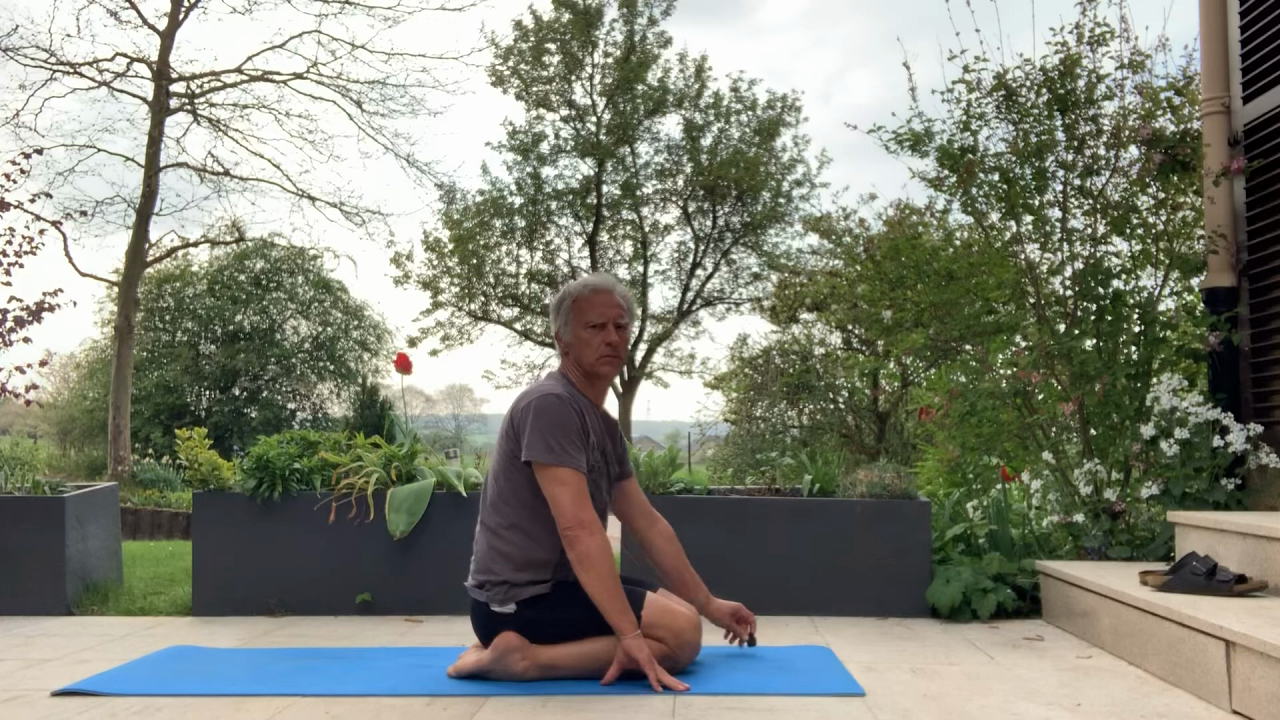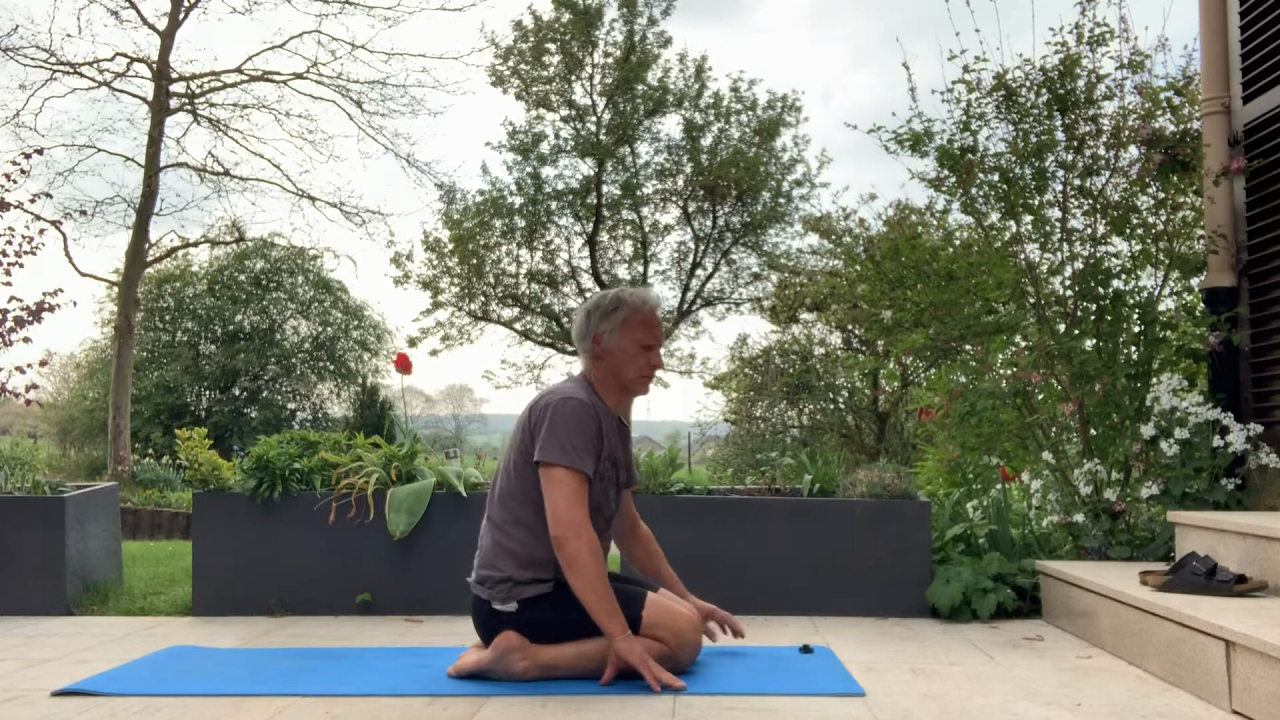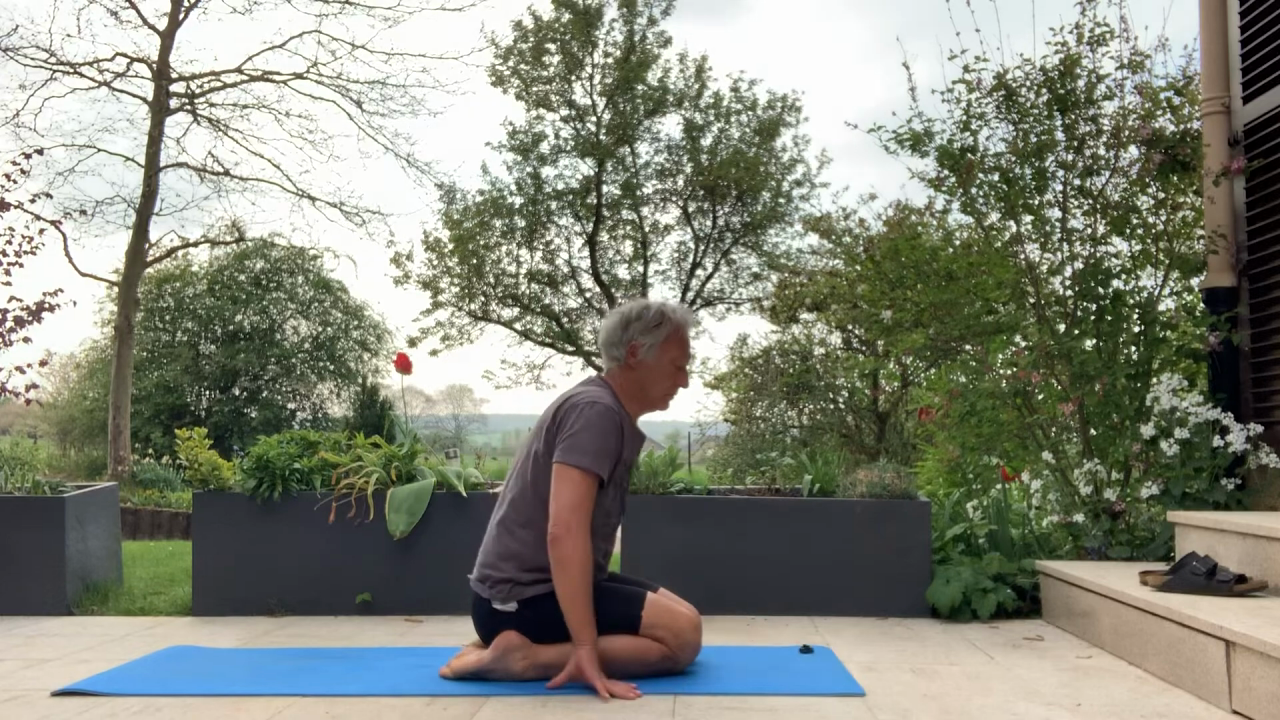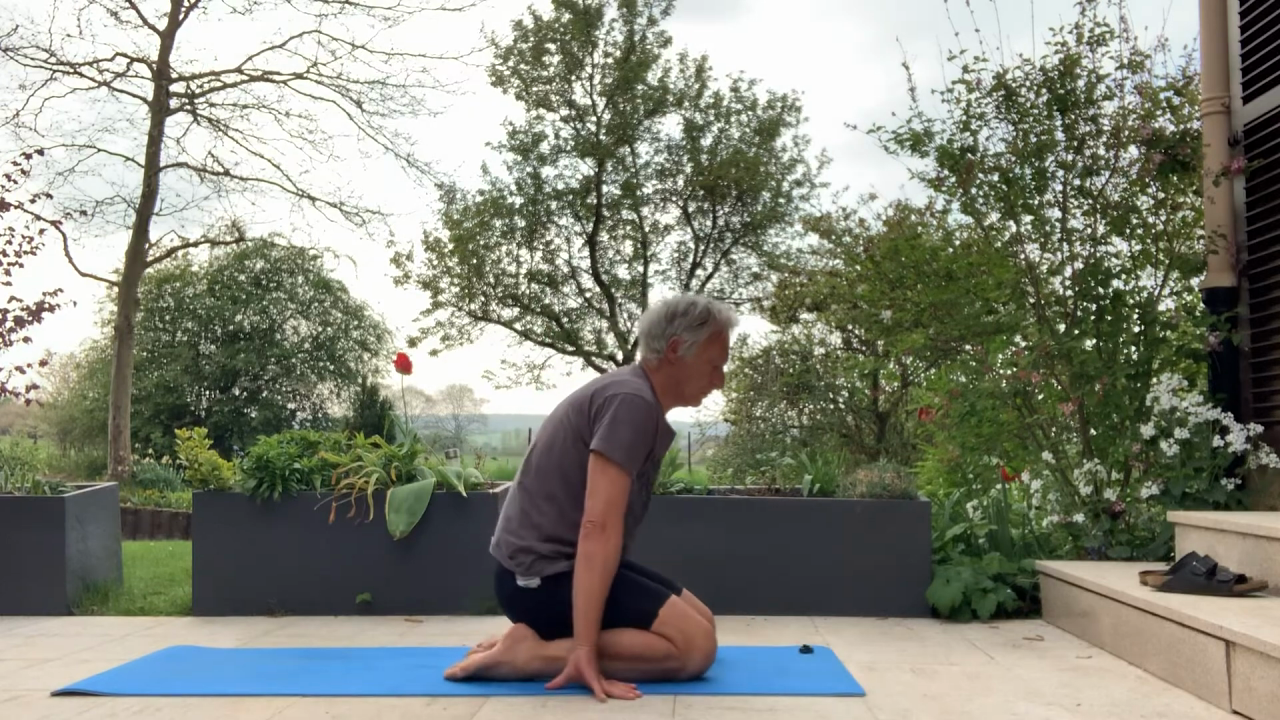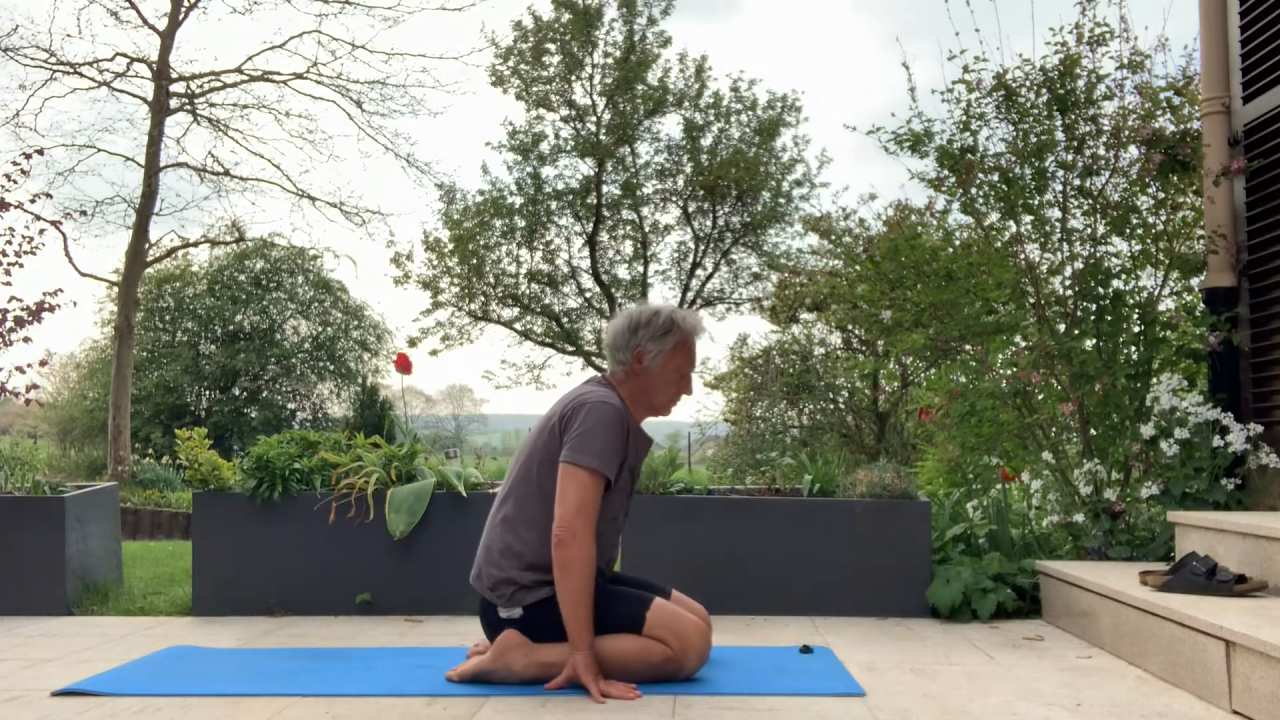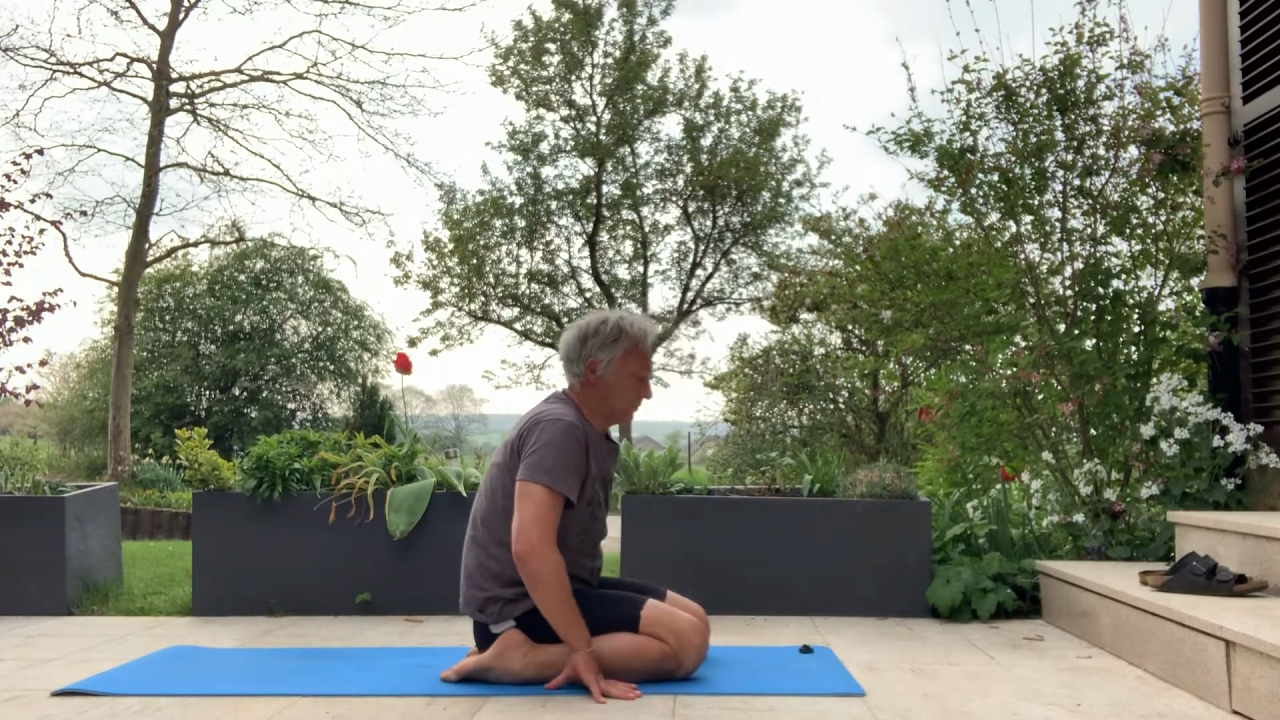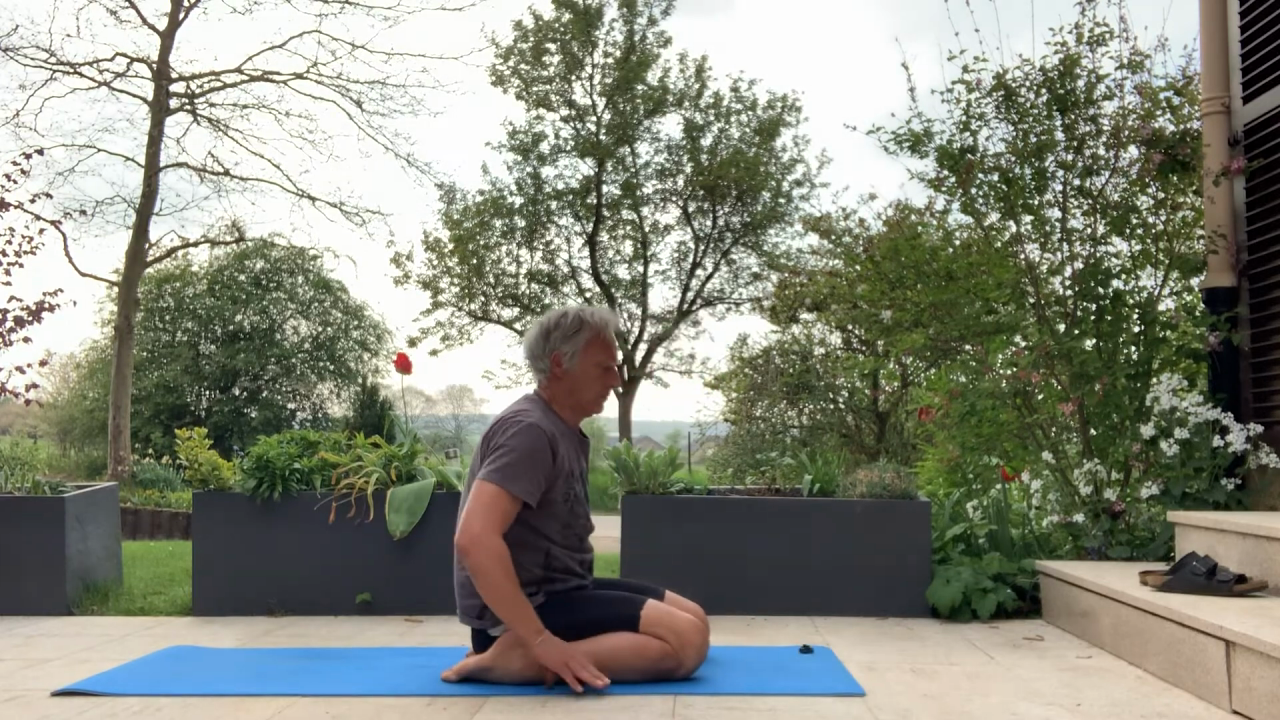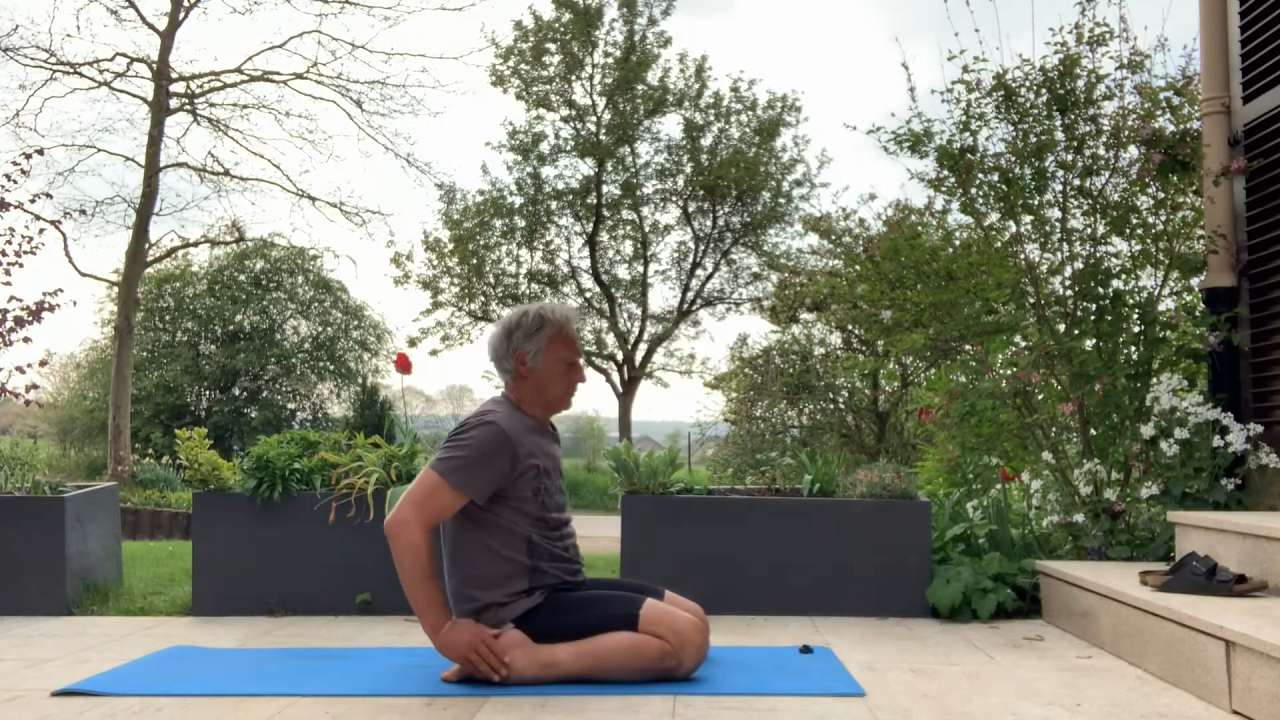
dt=0.5s
person 1, frame 1
left shoulder: (604, 425)
right shoulder: (551, 404)
left elbow: (647, 522)
right elbow: (578, 530)
left wrist: (708, 603)
right wrist: (629, 634)
left hip: (550, 583)
right hip: (519, 599)
left knee: (682, 613)
right knee: (680, 632)
left ankle: (529, 644)
right ankle: (523, 658)
person 1, frame 2
left shoulder: (613, 425)
right shoulder: (571, 408)
left elbow: (630, 530)
right elbow: (568, 534)
left wrist: (688, 600)
right wrist: (621, 636)
left hip: (551, 585)
right hip: (520, 598)
left knee: (682, 615)
right knee: (681, 633)
left ankle: (527, 644)
right ankle: (523, 657)
person 1, frame 3
left shoulder: (609, 412)
right shoulder: (596, 410)
right elbow: (565, 533)
right wrist: (586, 649)
left hip: (546, 585)
right hip: (521, 597)
left knee: (685, 619)
right knee: (681, 636)
left ankle: (522, 643)
right ankle: (523, 657)
person 1, frame 4
left shoulder: (634, 395)
right shoulder: (632, 400)
right elbow: (598, 527)
right wrist: (585, 649)
left hip: (565, 564)
right hip: (541, 574)
left knee: (700, 622)
right knee: (694, 646)
left ankle: (539, 639)
right ankle: (528, 653)
person 1, frame 5
left shoulder: (612, 412)
right shoulder: (602, 411)
right elbow: (569, 535)
right wrist: (583, 653)
left hip: (552, 585)
right hip: (529, 599)
left knee: (695, 621)
right knee: (688, 644)
left ankle: (534, 644)
right ankle: (521, 658)
person 1, frame 6
left shoulder: (588, 430)
right shoulder: (559, 428)
right elbow: (531, 548)
right wrist: (582, 650)
left hip: (552, 594)
right hip: (519, 610)
left knee: (694, 619)
right knee: (686, 641)
left ankle: (531, 648)
right ankle: (520, 657)
person 1, frame 7
left shoulder: (564, 430)
right shoulder: (530, 432)
right elbow: (474, 539)
right wrist: (535, 640)
left hip: (559, 593)
right hip: (525, 610)
left knee: (694, 619)
right knee: (686, 641)
left ankle: (522, 652)
right ankle: (515, 658)
person 1, frame 8
left shoulder: (537, 429)
right shoulder: (495, 433)
right elbow: (404, 523)
right wrist: (442, 630)
left hip: (556, 594)
right hip: (518, 616)
left knee: (693, 619)
right knee: (686, 640)
right ankle: (517, 658)
